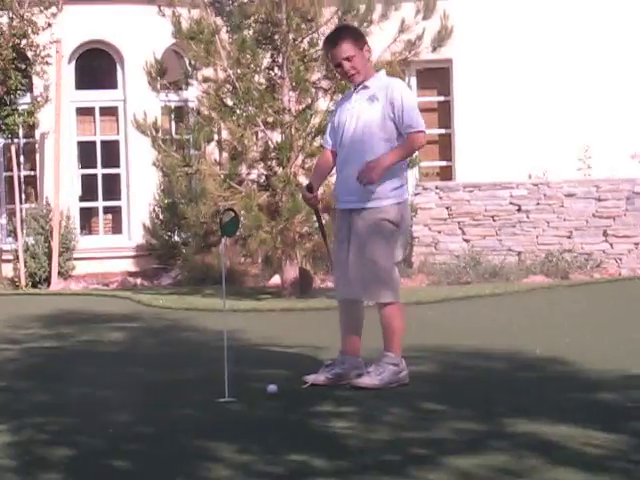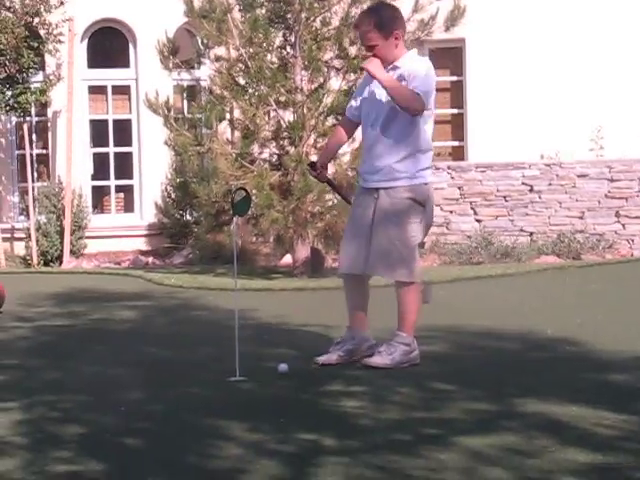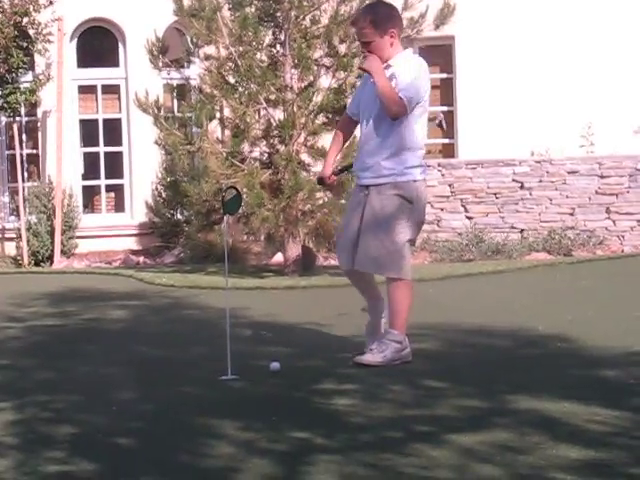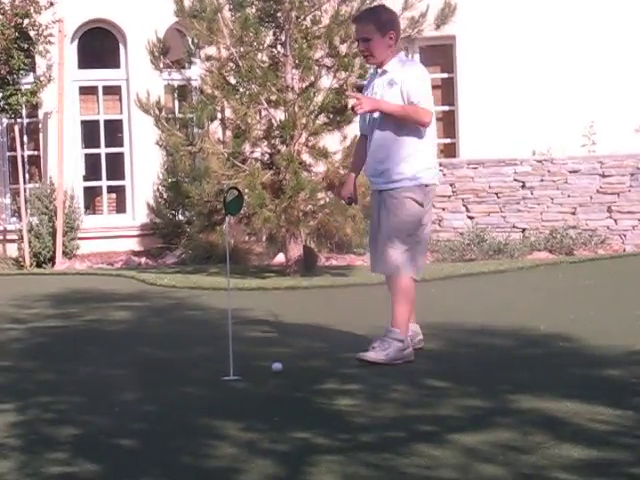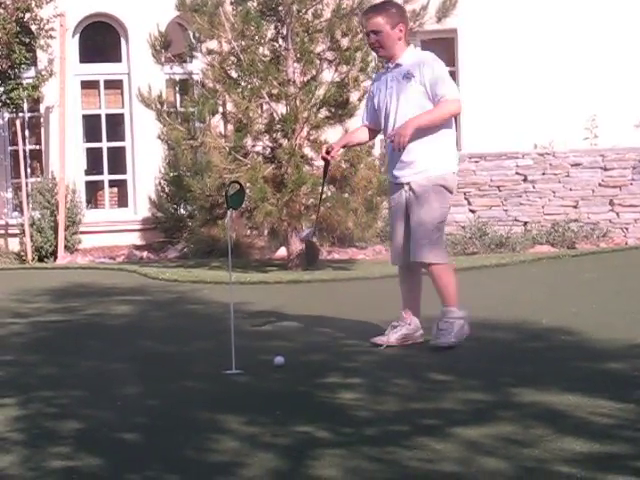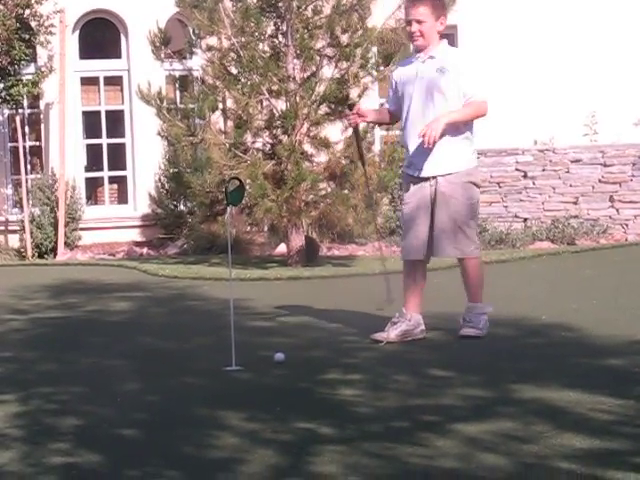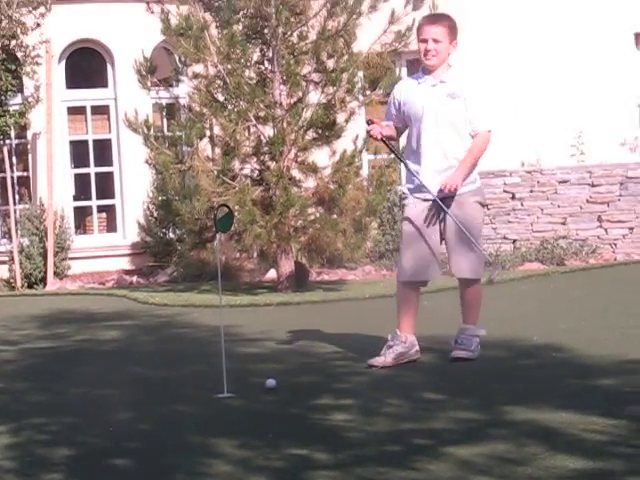
dt=0.3s
person 1, frame 1
left shoulder: (393, 89)
right shoulder: (342, 105)
left elbow: (418, 137)
right elbow: (329, 151)
left wrist: (382, 162)
right wrist: (313, 185)
left hip: (384, 205)
right hip: (347, 207)
left knee: (382, 284)
right knee: (346, 286)
left ankle: (394, 363)
right ankle: (349, 359)
person 1, frame 2
left shoulder: (419, 68)
right shoulder: (368, 81)
left elbow: (415, 105)
right elbow: (348, 124)
left wrist: (381, 76)
right wrist: (323, 158)
left hip: (406, 185)
right hip: (369, 185)
left knee: (402, 264)
right knee: (352, 262)
left ankle: (405, 343)
right ankle: (357, 336)
person 1, frame 3
left shoulder: (413, 68)
right shoulder: (371, 75)
left elbow: (396, 108)
right elbow: (349, 119)
left wrist: (377, 73)
right wrist: (330, 161)
left hip: (399, 181)
right hip: (365, 181)
left knee: (393, 260)
right knee: (351, 256)
left ankle: (396, 340)
right ankle: (379, 313)
person 1, frame 4
left shoulder: (411, 71)
right shoulder: (372, 81)
left elbow: (424, 116)
left wrist: (379, 105)
right wrist: (351, 177)
left hip: (410, 183)
right hip: (382, 184)
left knee: (400, 260)
right knee: (387, 261)
left ankle: (398, 339)
right ankle: (408, 329)
person 1, frame 5
left shoulder: (426, 63)
right shoulder: (380, 81)
left elbow: (453, 105)
right elbow: (371, 128)
left wrist: (413, 123)
right wrist: (340, 143)
left hip: (433, 173)
right hip: (400, 177)
left knee: (429, 248)
right knee: (404, 252)
left ankle: (454, 316)
right ankle: (409, 321)
person 1, frame 6
left shoulder: (455, 61)
right shoulder: (402, 70)
left elbow: (480, 106)
right elbow: (393, 113)
left wrist: (442, 120)
right wrist: (367, 115)
left hip: (456, 169)
right hip: (415, 172)
left knee: (463, 243)
right knee: (413, 248)
left ankle: (477, 312)
right ankle: (411, 318)
person 1, frame 7
left shoulder: (464, 88)
right shoulder: (404, 89)
left elbow: (482, 136)
right elbow: (397, 126)
left wrist: (459, 174)
right wrist: (381, 129)
left hip: (461, 192)
right hip: (418, 193)
left knee: (468, 266)
right knee: (409, 268)
left ankle: (469, 334)
right ankle: (404, 340)
